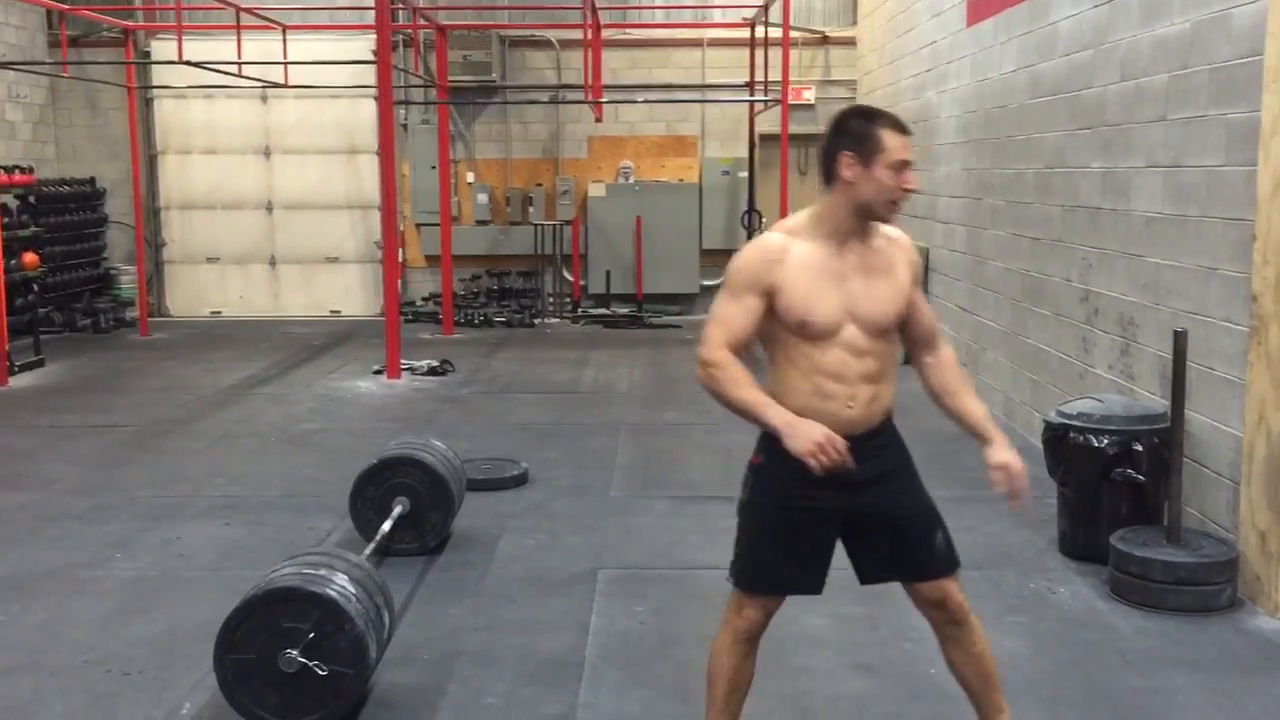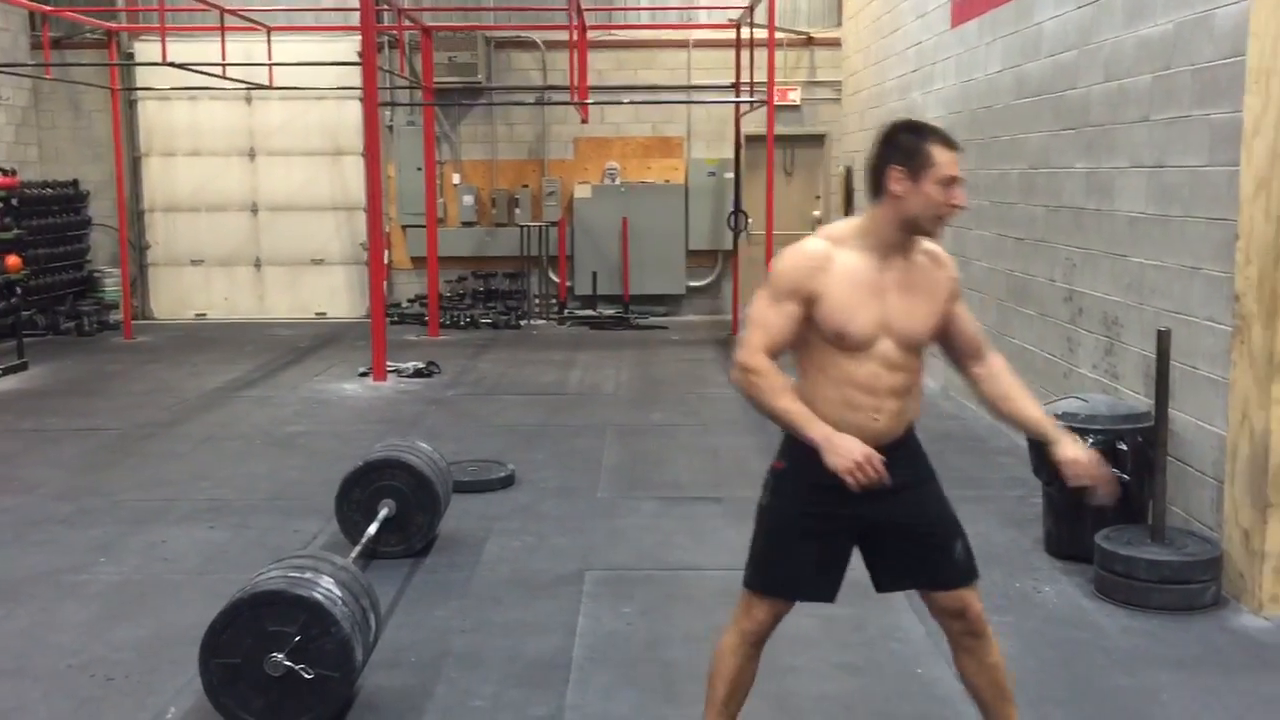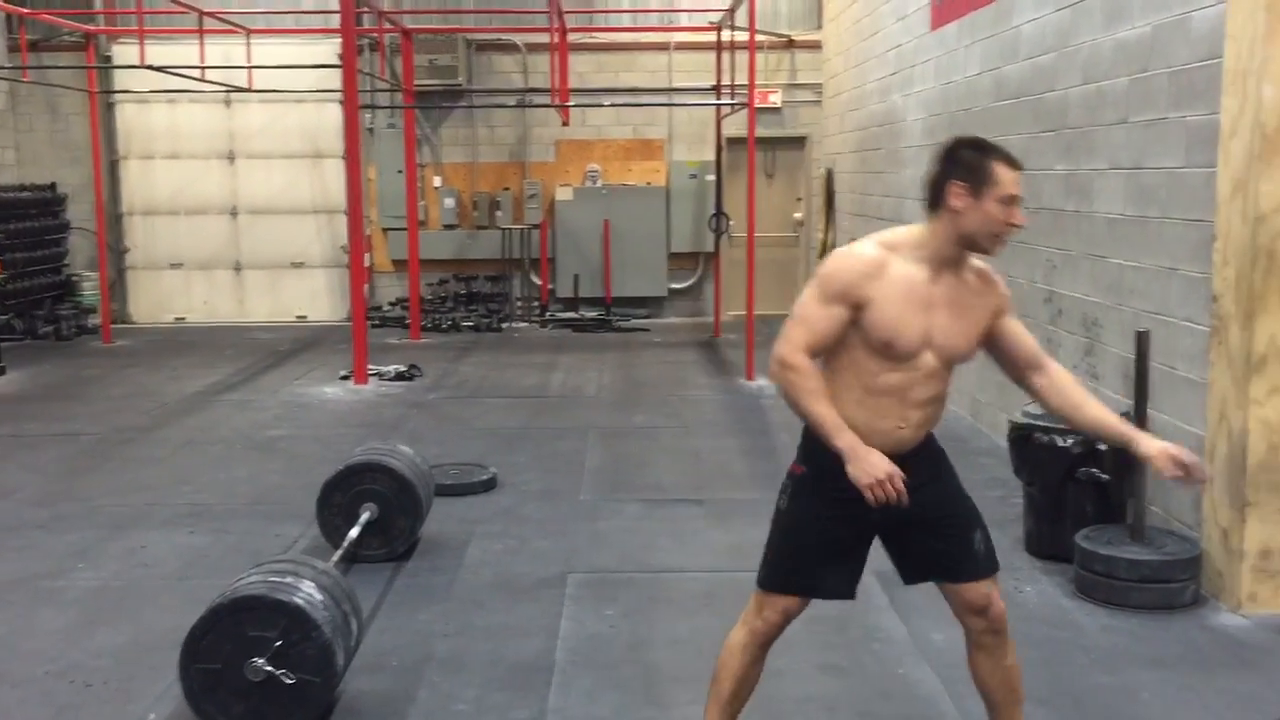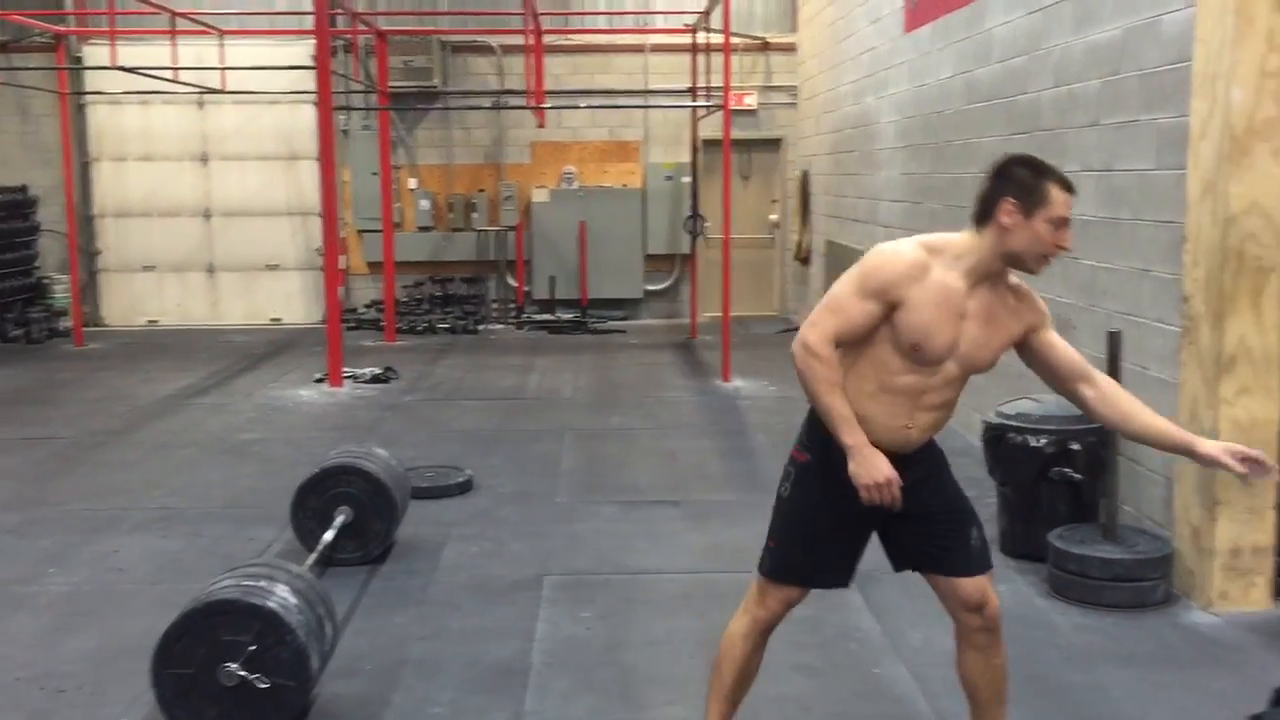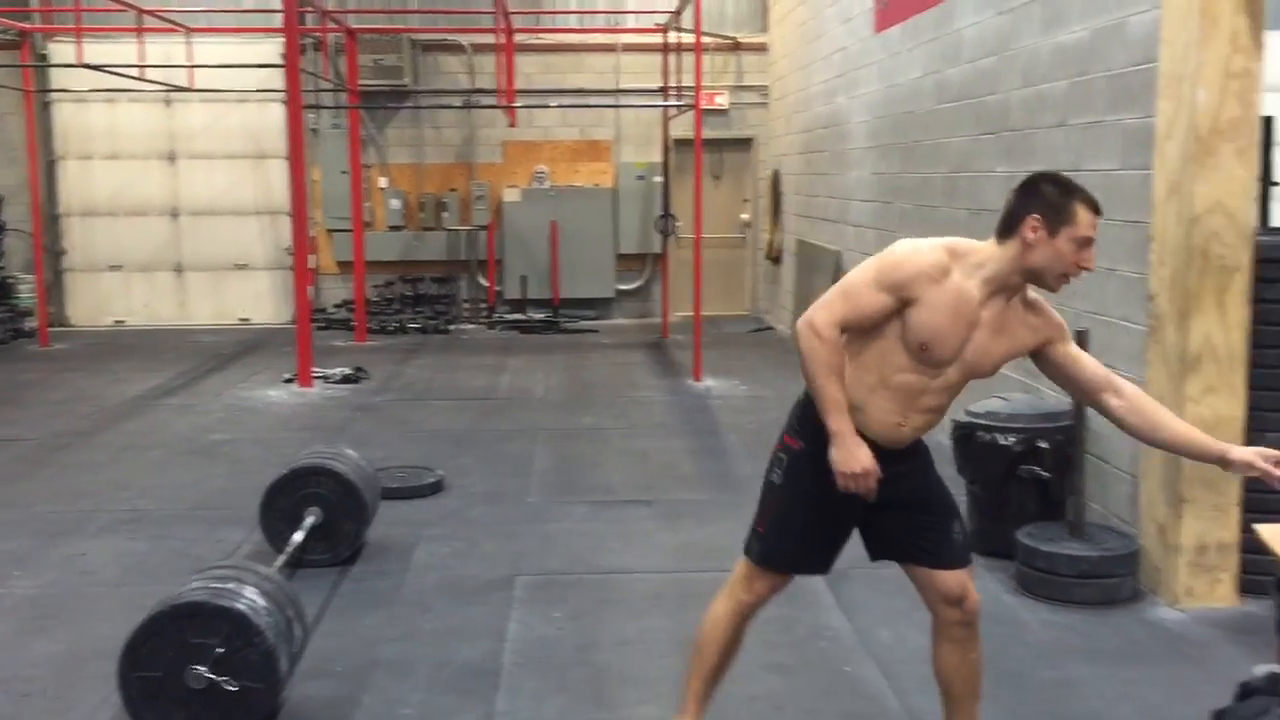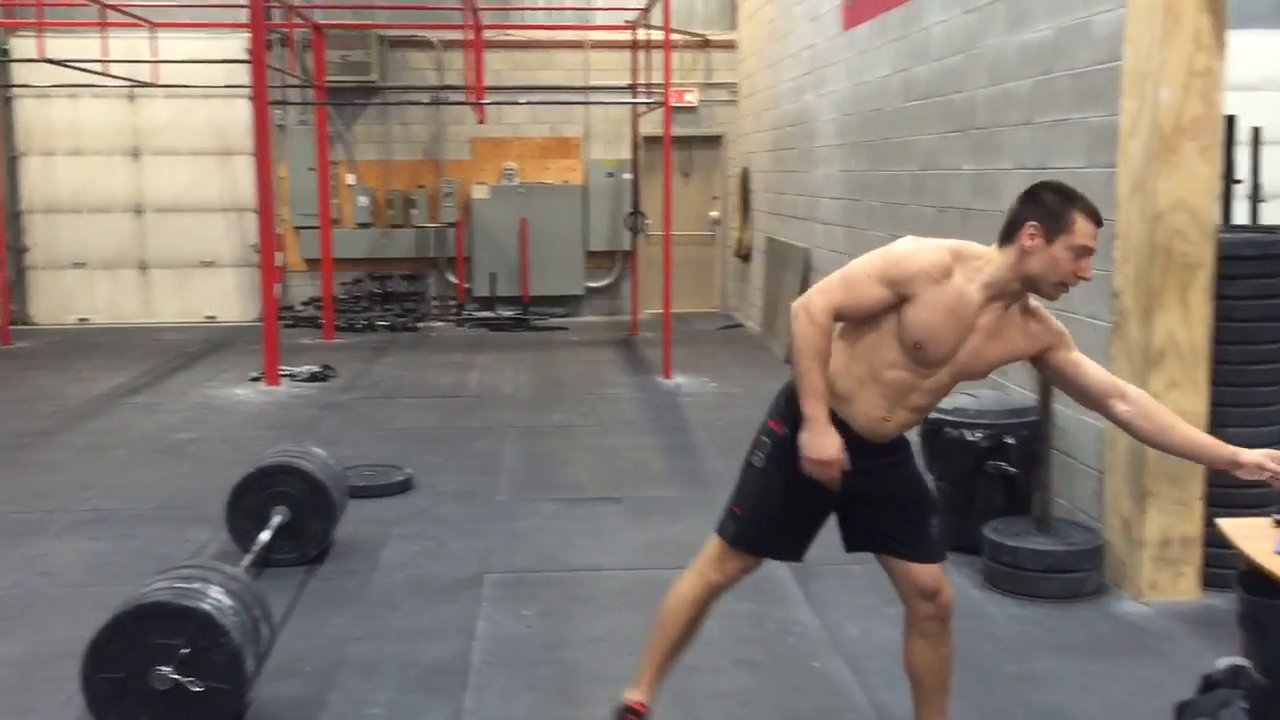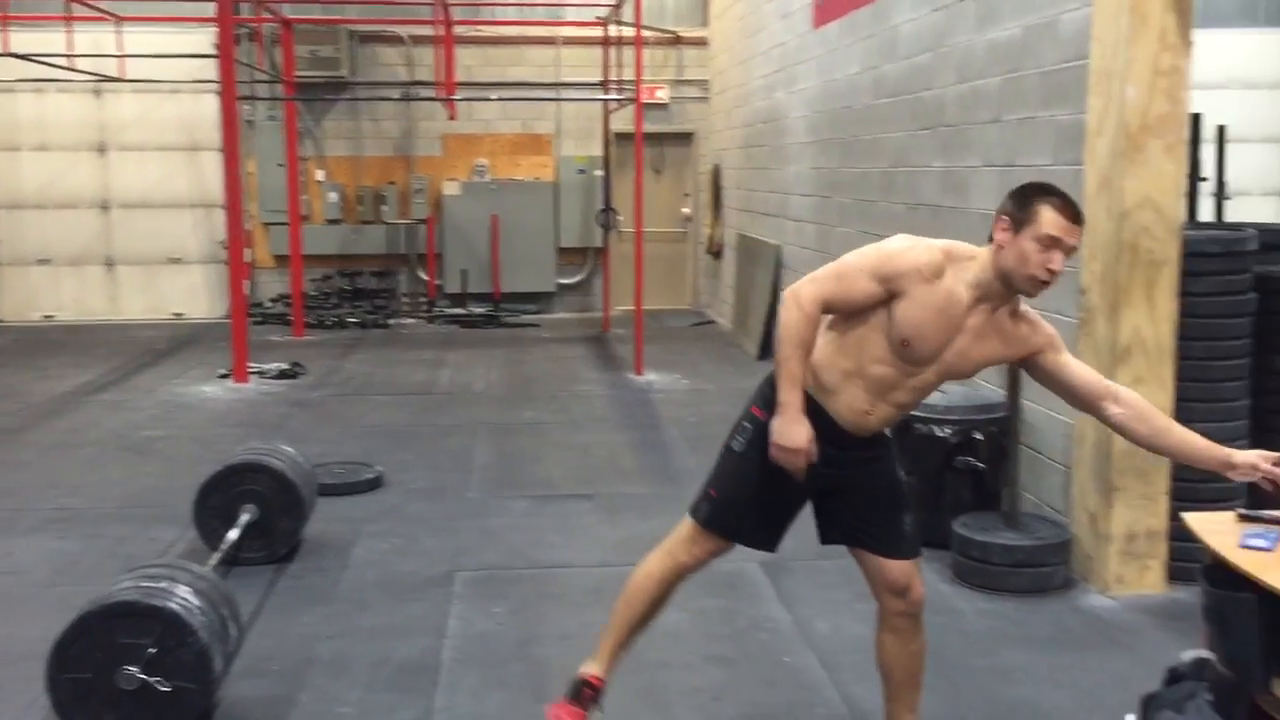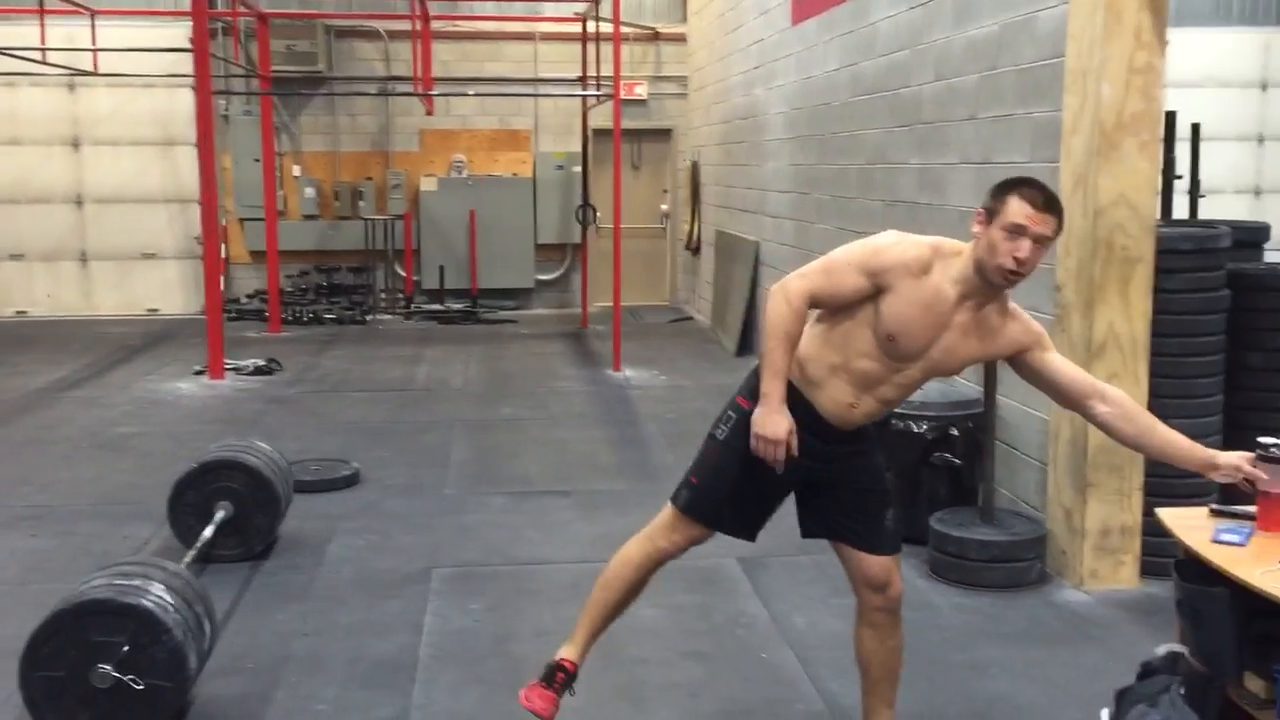
dt=0.1s
person 1, frame 1
left shoulder: (899, 255)
right shoulder: (770, 256)
left elbow: (931, 352)
right elbow: (712, 359)
left wrist: (992, 439)
right wrist: (787, 424)
left hip: (880, 454)
right hip: (793, 455)
left knee: (947, 604)
right knee: (749, 614)
person 1, frame 2
left shoulder: (938, 271)
right shoulder: (810, 262)
left elbow: (981, 363)
right elbow: (750, 364)
left wrist: (1057, 438)
right wrist: (826, 439)
left hip: (902, 463)
right hip: (816, 464)
left knee: (964, 613)
right knee: (757, 618)
person 1, frame 3
left shoulder: (985, 291)
right shoulder: (861, 267)
left elbow: (1042, 375)
right elbow: (788, 359)
left wrist: (1140, 441)
right wrist: (854, 455)
left hip: (919, 463)
right hip: (835, 464)
left knee: (986, 612)
right knee: (770, 612)
person 1, frame 4
left shoulder: (1021, 307)
right shoulder: (901, 265)
left elbow: (1090, 387)
right elbow: (811, 344)
left wrist: (1197, 446)
right wrist: (858, 450)
left hip: (917, 461)
right hip: (839, 454)
left knee: (980, 608)
right knee: (769, 601)
person 1, frame 5
left shoulder: (1035, 322)
right shoulder: (923, 263)
left elbow: (1115, 396)
right elbow: (816, 327)
left wrist: (1227, 453)
right wrist: (842, 437)
left hip: (903, 456)
right hip: (829, 441)
left knee: (958, 603)
right knee: (754, 585)
person 1, frame 6
left shoulder: (1034, 328)
right shoulder: (925, 262)
left elbow: (1121, 400)
right elbow: (811, 311)
right wrist: (815, 423)
left hip: (885, 453)
right hip: (810, 431)
left knee: (933, 599)
right knee: (721, 565)
person 1, frame 7
left shoulder: (1026, 334)
right shoulder: (916, 261)
left elbow: (1115, 404)
right elbow: (800, 301)
right wrist: (789, 411)
left hip: (864, 446)
right hip: (795, 420)
left knee: (903, 594)
right knee: (693, 545)
person 1, frame 8
left shoulder: (1013, 331)
right shoulder: (904, 257)
left elbow: (1101, 402)
right elbow: (788, 295)
left wrist: (1210, 460)
right wrist: (771, 402)
left hip: (850, 441)
right hip: (779, 414)
left knee: (883, 591)
right knee: (672, 533)
right ankle: (568, 659)
